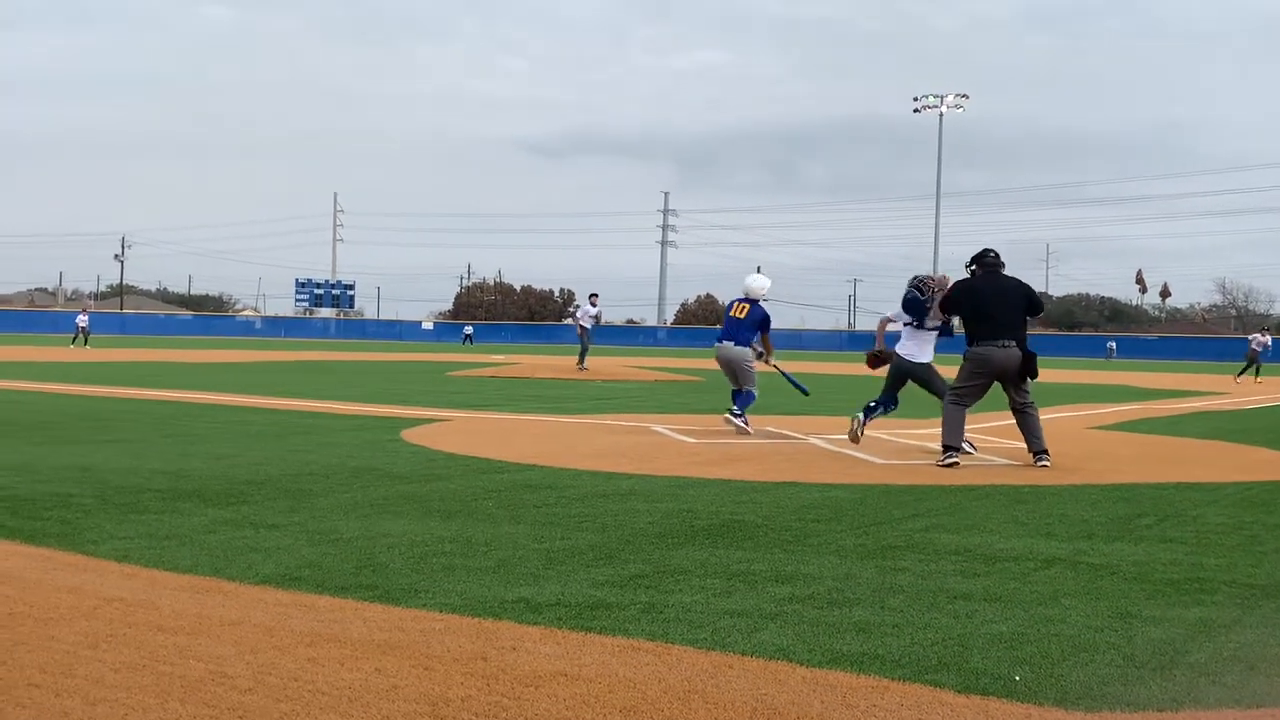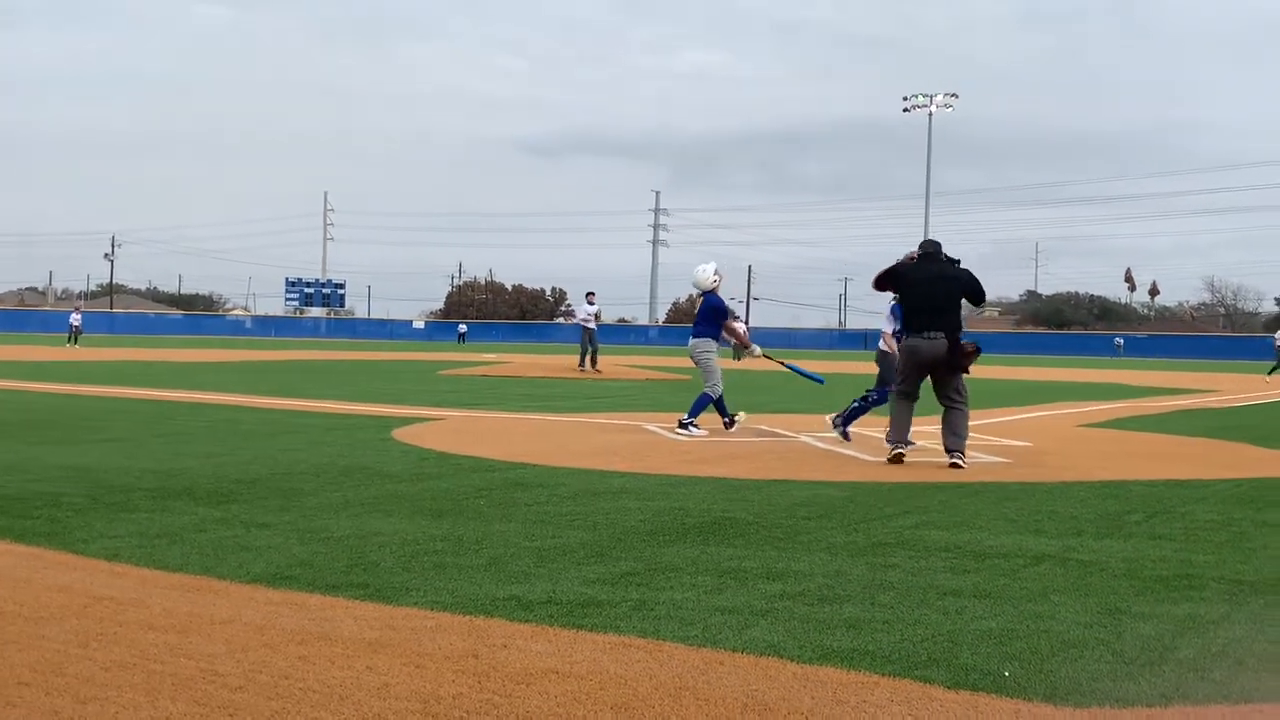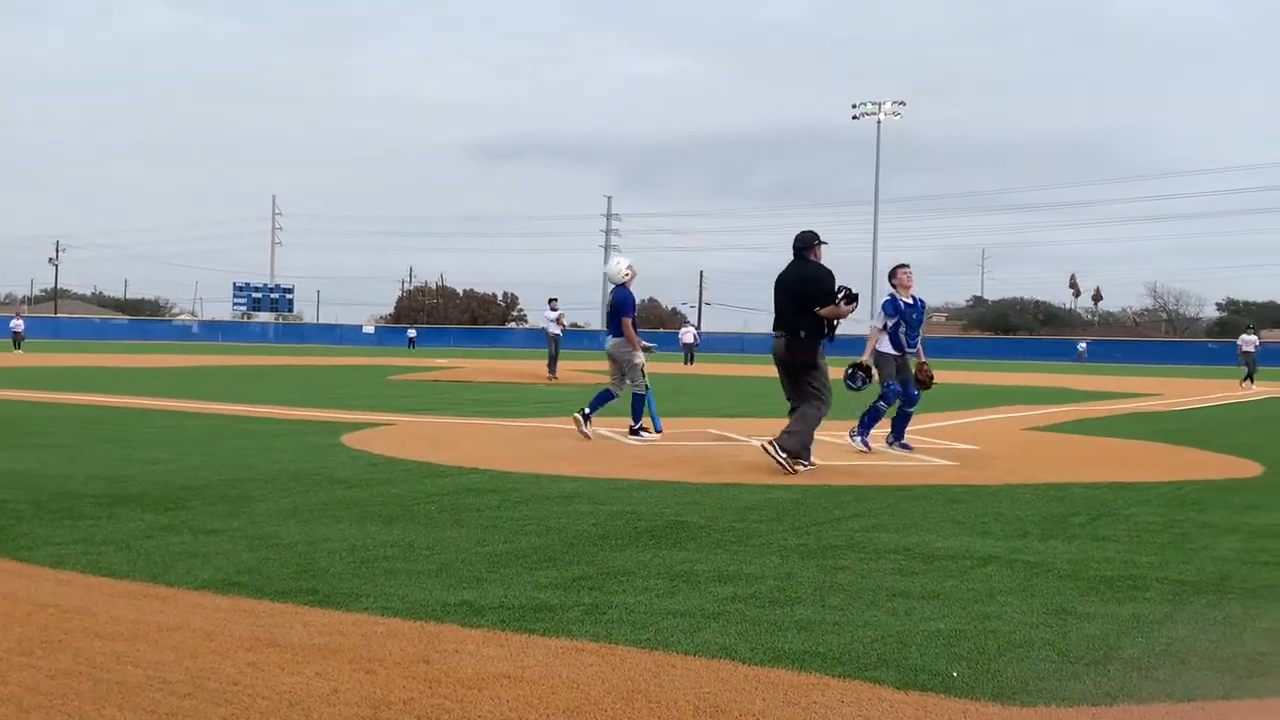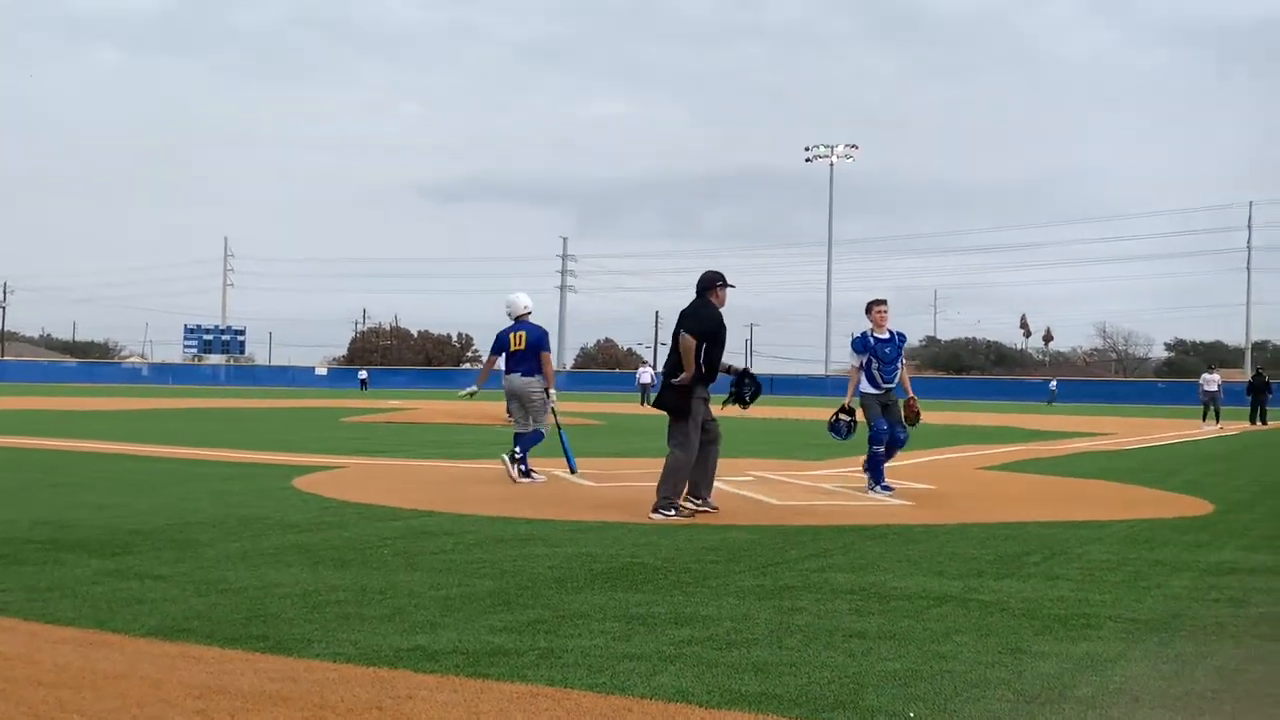
dt=0.5s
person 1, frame 1
left shoulder: (966, 285)
right shoulder: (1019, 286)
left elbow: (942, 313)
right elbow: (1039, 312)
left hip: (983, 353)
right hip: (1015, 353)
left knee: (956, 400)
right knee: (1024, 405)
left ankle: (951, 450)
right ankle: (1041, 454)
person 1, frame 2
left shoulder: (905, 272)
right shoulder: (959, 274)
left elbow: (876, 283)
right elbow: (980, 300)
left hip: (912, 344)
right hip: (946, 345)
left knee: (903, 396)
right knee: (956, 401)
left ankle: (898, 443)
right ankle: (956, 452)
person 1, frame 3
left shoulder: (783, 275)
right shoulder: (821, 273)
right elbow: (825, 311)
right wrist: (844, 311)
left hip: (781, 343)
right hip: (804, 345)
left knee: (800, 402)
right knee: (817, 401)
left ankle: (799, 457)
right ankle: (783, 446)
person 1, frame 4
left shoulder: (698, 311)
right shoulder: (708, 313)
right elbow: (686, 338)
left wrist: (729, 368)
right wrist: (689, 372)
left hip: (690, 389)
right hip: (688, 389)
left knee: (710, 436)
right knee: (684, 447)
left ankle: (697, 497)
right ankle: (665, 506)
person 2, frame 1
left shoulder: (905, 309)
right shoulder: (933, 315)
left elbow: (883, 321)
left wrist: (879, 345)
right wrist: (944, 288)
left hip: (898, 361)
right hip: (920, 366)
left knee: (886, 401)
left ankle: (863, 417)
person 2, frame 2
right shoulder: (895, 306)
right elbow: (886, 335)
right wrist: (898, 355)
left hip: (896, 355)
right hip: (888, 354)
left knee: (879, 395)
left ankle: (840, 421)
person 2, frame 3
left shoulder: (919, 304)
right shoulder: (890, 303)
right elbow: (876, 330)
left wrist: (922, 359)
right wrist: (866, 355)
left hip: (902, 357)
right hip: (885, 355)
left knee: (912, 396)
right knee: (891, 393)
left ankle: (896, 438)
right ankle: (860, 431)
person 2, frame 4
left shoulder: (898, 339)
right shoulder: (862, 341)
left elbow: (901, 367)
right elbow: (855, 370)
left wrist: (909, 393)
right wrist: (848, 397)
left hip: (890, 394)
right hip: (869, 395)
left knee: (900, 436)
right knee: (879, 433)
left ankle: (872, 466)
right ankle: (876, 481)
person 3, frame 1
left shoulder: (733, 303)
right shoulder: (763, 313)
right elbow: (766, 340)
left wrist: (756, 349)
right wrist: (769, 356)
left hip: (721, 348)
right hip: (741, 351)
left knee: (737, 386)
right knee: (750, 389)
left ankle: (740, 421)
right ankle: (735, 412)
person 3, frame 2
left shoulder: (704, 297)
right shoulder: (716, 302)
right elbow: (731, 329)
left wrist: (734, 342)
right wrist: (751, 346)
left hip: (698, 344)
right hip: (704, 346)
left knee: (715, 383)
right knee: (713, 387)
left ankle: (728, 419)
right ankle: (686, 422)
person 3, frame 3
left shoulder: (615, 293)
right shoulder: (626, 295)
right elbow: (626, 327)
left wrist: (641, 343)
right wrist: (637, 352)
left hip: (612, 343)
right hip: (623, 344)
left knee: (616, 386)
right knee: (640, 384)
left ankle: (585, 414)
right ankle: (636, 428)
person 3, frame 4
left shoulder: (503, 334)
right shoulder: (540, 332)
left elbow: (490, 362)
right elbow: (546, 361)
left wrist: (477, 386)
right wrist: (551, 390)
left hip: (510, 382)
right hip: (532, 383)
left knee: (521, 427)
right knee: (540, 427)
left ankle: (524, 469)
right ankle: (516, 456)
